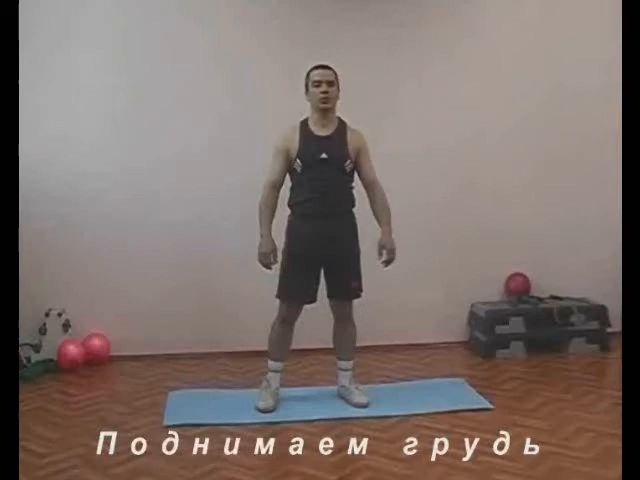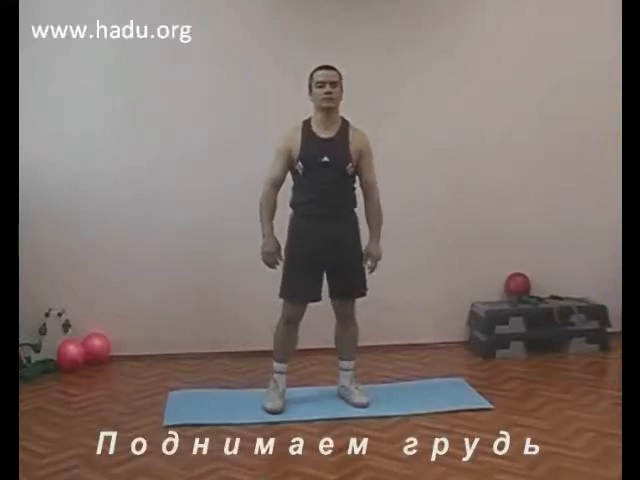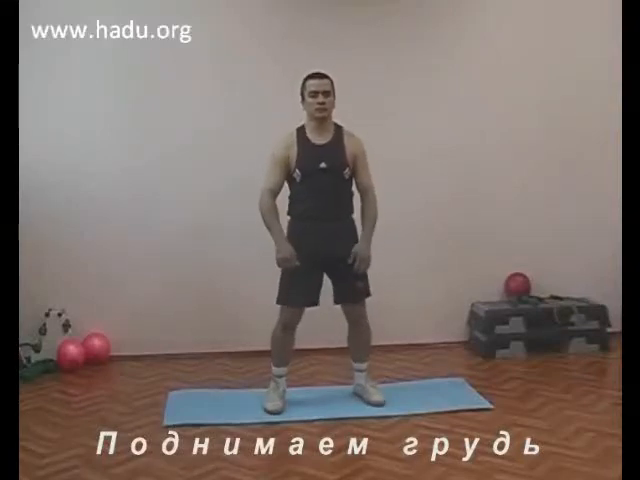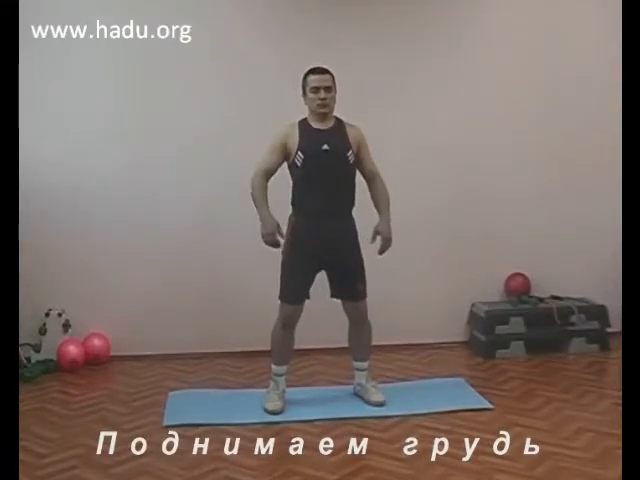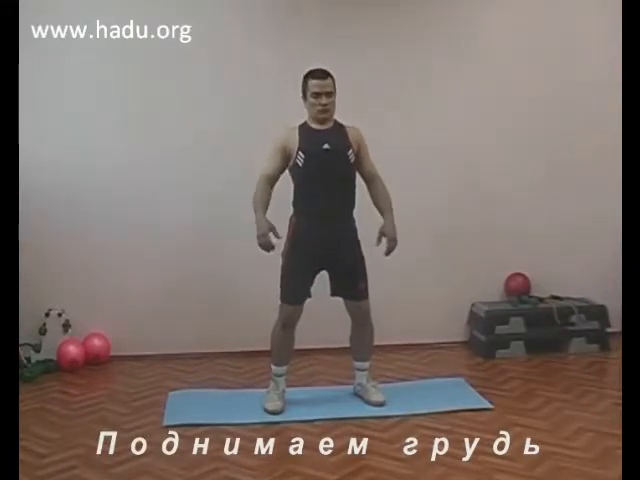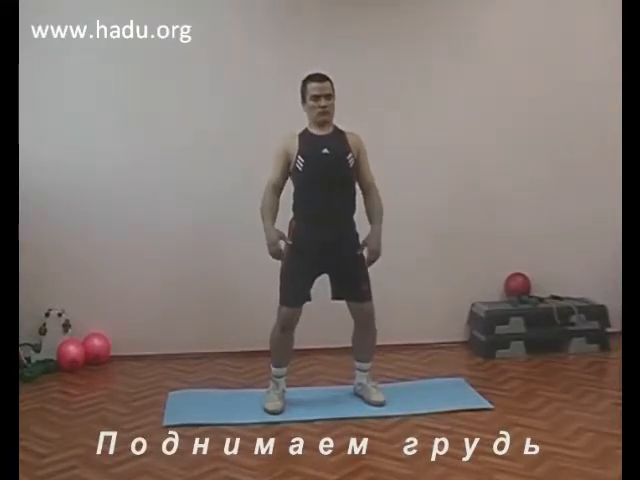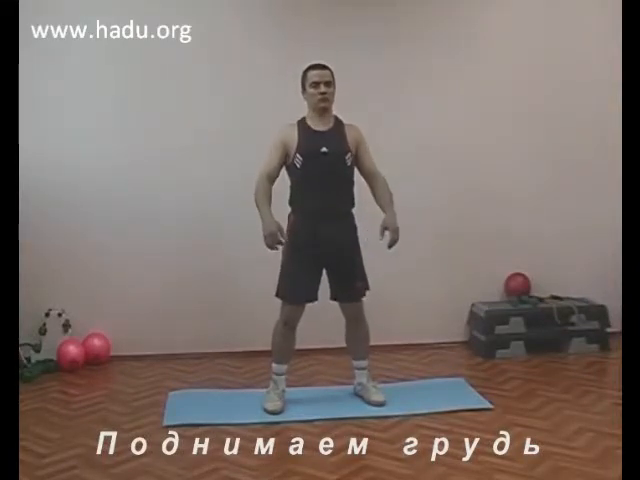
dt=0.5s
person 1, frame 1
left shoulder: (353, 138)
right shoulder: (290, 137)
left elbow: (373, 186)
right elbow: (271, 188)
left wrist: (386, 231)
right wrist: (265, 235)
left hip: (342, 233)
right hip: (302, 232)
left knee: (344, 312)
right knee: (287, 313)
left ankle: (346, 381)
right ankle: (271, 383)
person 1, frame 2
left shoulder: (357, 139)
right shoulder: (293, 137)
left elbow: (371, 191)
right elbow: (271, 186)
left wrist: (374, 239)
right wrist: (267, 235)
left hip: (345, 233)
right hip: (304, 232)
left knee: (346, 312)
right knee: (290, 314)
left ankle: (346, 381)
right ankle: (277, 384)
person 1, frame 3
left shoulder: (352, 143)
right shoulder: (289, 145)
left elbow: (368, 194)
right elbow: (267, 197)
left wrist: (366, 241)
right wrist: (280, 242)
left hip: (343, 237)
right hip: (302, 238)
left knee: (357, 314)
right knee: (288, 317)
left ankle: (362, 380)
right ankle: (277, 385)
person 1, frame 4
left shoulder: (352, 134)
right shoulder: (290, 135)
left elbow: (373, 178)
right elbow: (260, 177)
left wrist: (384, 218)
right wrist: (265, 217)
left hip: (343, 232)
right hip: (303, 233)
left knee: (358, 312)
right knee: (288, 314)
left ankle: (362, 380)
right ankle: (277, 385)
person 1, frame 5
left shoulder: (352, 135)
right shoulder: (291, 138)
left elbow: (373, 179)
right elbow: (266, 180)
left wrist: (388, 218)
right wrist: (260, 218)
left hip: (344, 234)
right hip: (304, 235)
left knee: (361, 311)
right knee: (288, 315)
left ankle: (363, 380)
right ankle: (277, 386)
person 1, frame 6
left shoulder: (352, 142)
right shoulder: (291, 145)
left elbow: (369, 189)
right elbow: (273, 189)
left wrist: (376, 230)
right wrist: (269, 228)
left hip: (345, 240)
right hip: (303, 240)
left knee: (365, 314)
right knee: (286, 317)
left ankle: (363, 380)
right ankle: (277, 386)
person 1, frame 7
left shoulder: (351, 134)
right shoulder: (289, 135)
left elbow: (373, 176)
right elbow: (265, 179)
left wrist: (389, 213)
right wrist: (267, 217)
left hip: (343, 233)
right hip: (302, 234)
left knee: (354, 311)
right knee: (289, 313)
left ankle: (362, 380)
right ankle: (276, 386)
